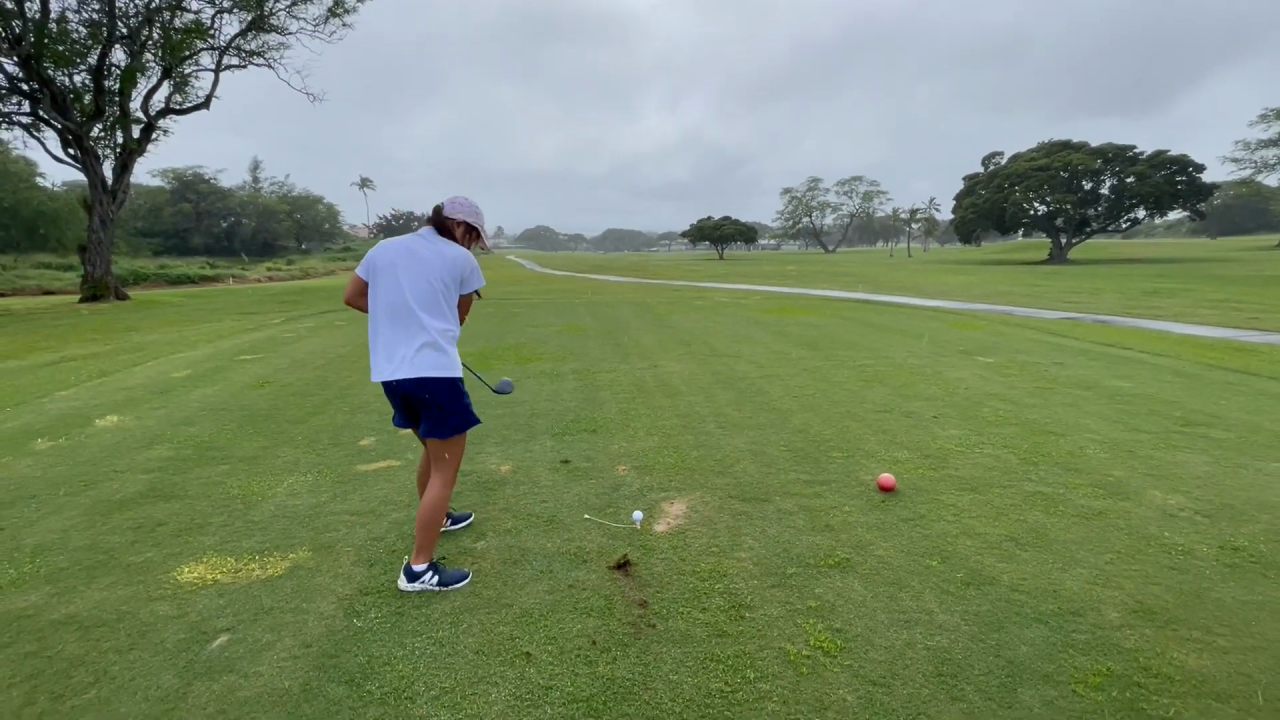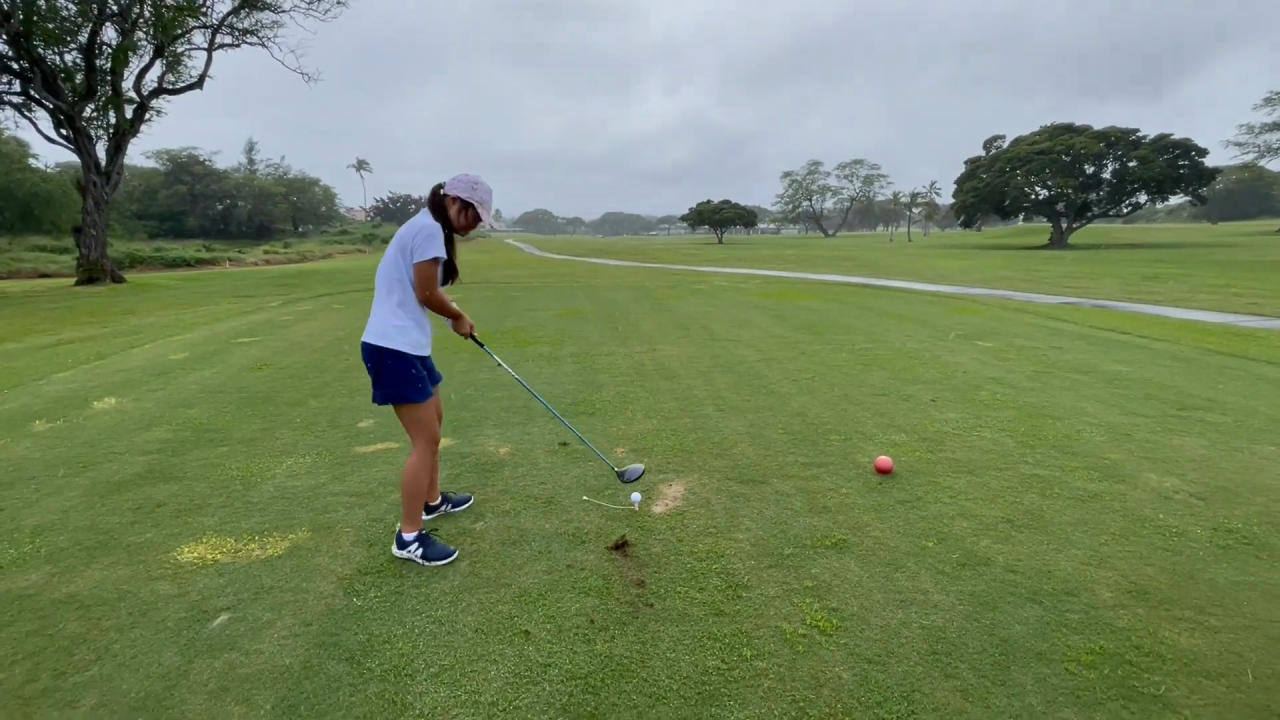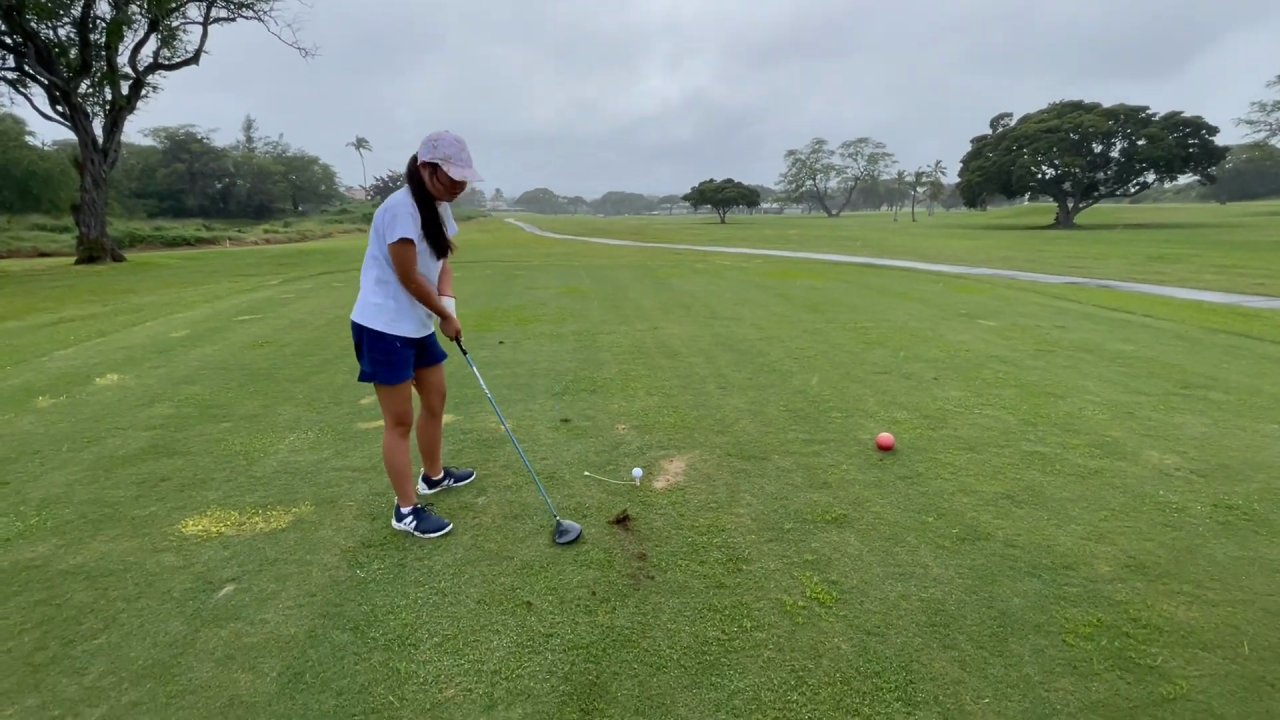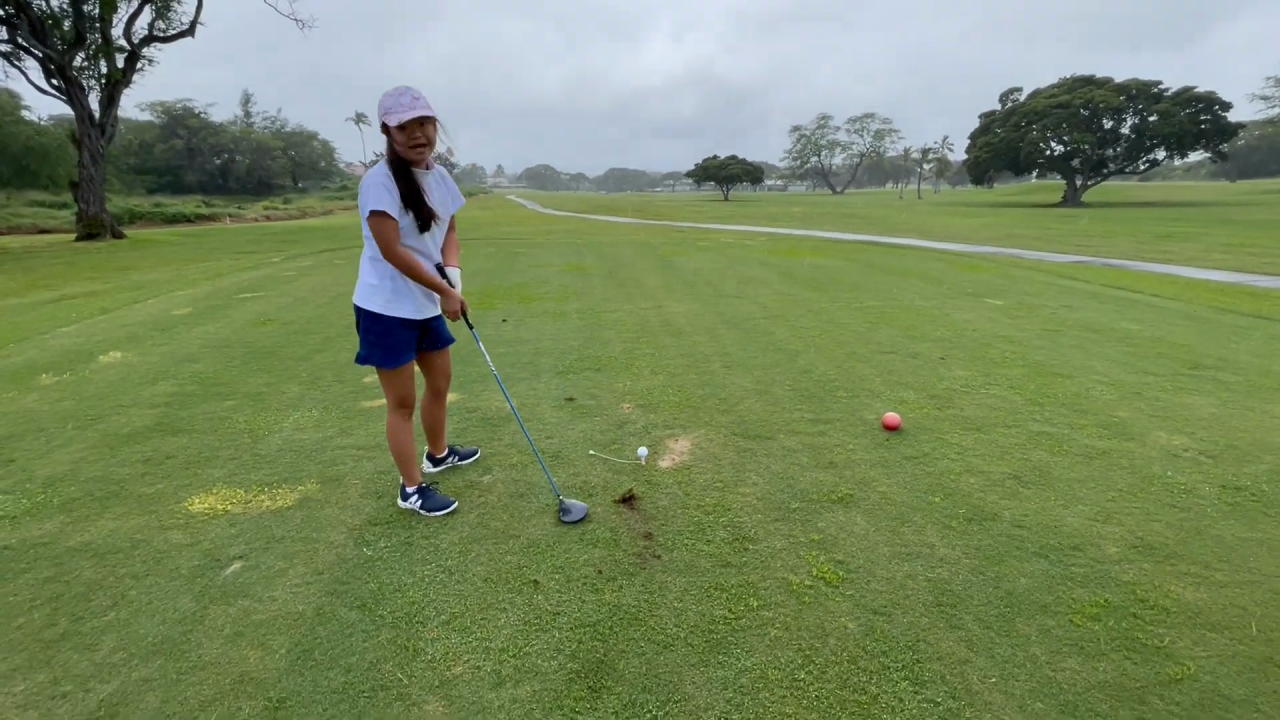
dt=0.4s
person 1, frame 1
left shoulder: (384, 249)
right shoulder: (461, 260)
left elbow: (353, 297)
right elbow: (459, 318)
left hip: (392, 375)
right hip: (435, 374)
left knee: (434, 449)
right knee: (445, 469)
left ankle: (436, 515)
right ankle: (418, 568)
person 1, frame 2
left shoulder: (425, 228)
right shoulder: (430, 230)
right elbow: (427, 294)
left wrist: (455, 315)
right wrist: (458, 316)
left hip: (404, 343)
right hip: (395, 347)
left knee: (431, 423)
right knee: (425, 439)
left ankle: (431, 499)
right ankle: (410, 535)
person 1, frame 3
left shoulder: (436, 208)
right shoulder: (401, 209)
left elbow: (440, 262)
right elbow: (406, 277)
left wrist: (447, 302)
right wrist: (446, 317)
left hip: (417, 324)
right hip: (384, 327)
left knee: (435, 399)
right knee: (400, 421)
left ankle: (433, 475)
right ankle: (406, 509)
person 1, frame 4
left shoulder: (439, 176)
right shoulder: (379, 181)
left elbow: (448, 231)
right elbow: (391, 251)
left wrist: (452, 273)
right wrist: (445, 292)
left hip: (425, 305)
right hip: (386, 309)
left knee: (440, 382)
right knee: (402, 402)
left ankle: (438, 453)
right ankle: (412, 488)
